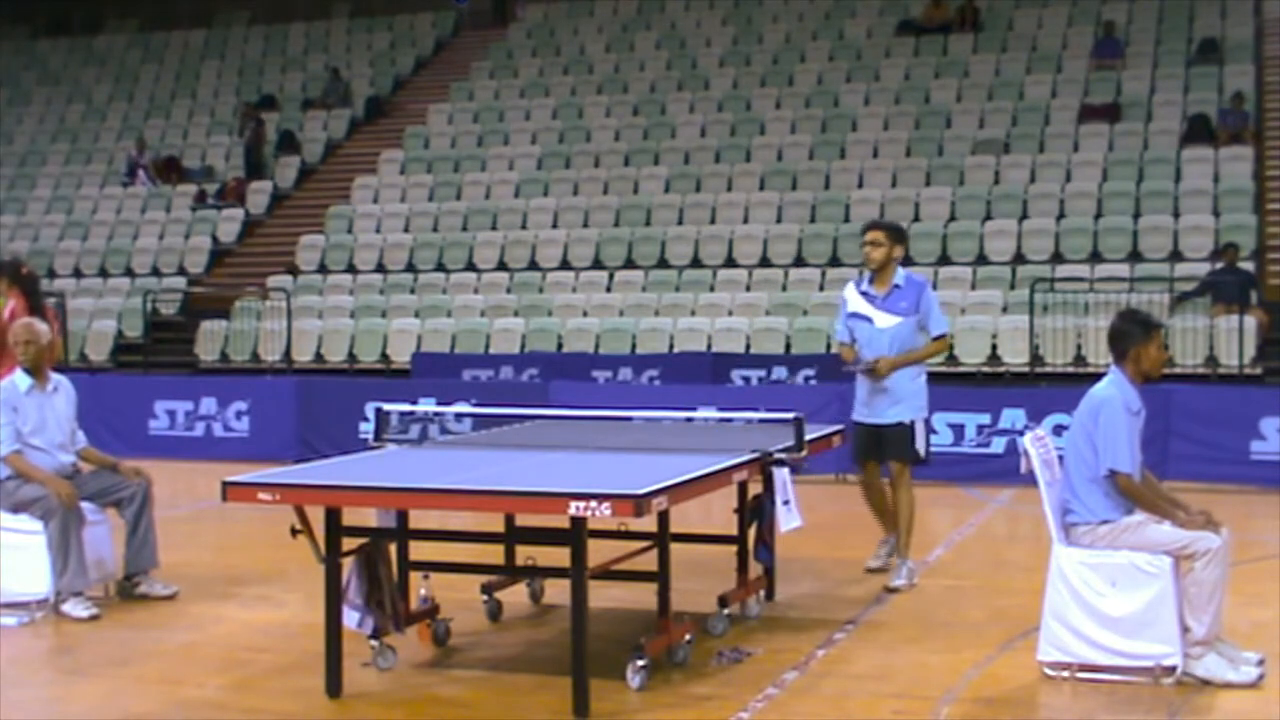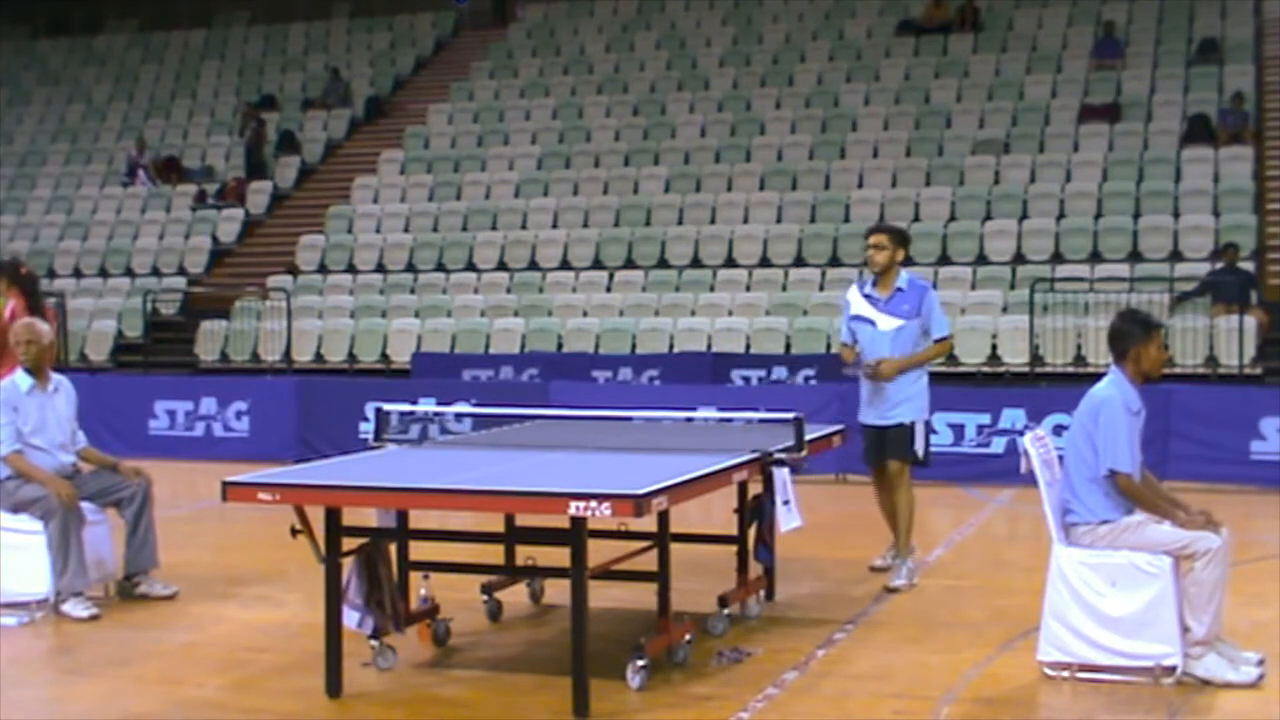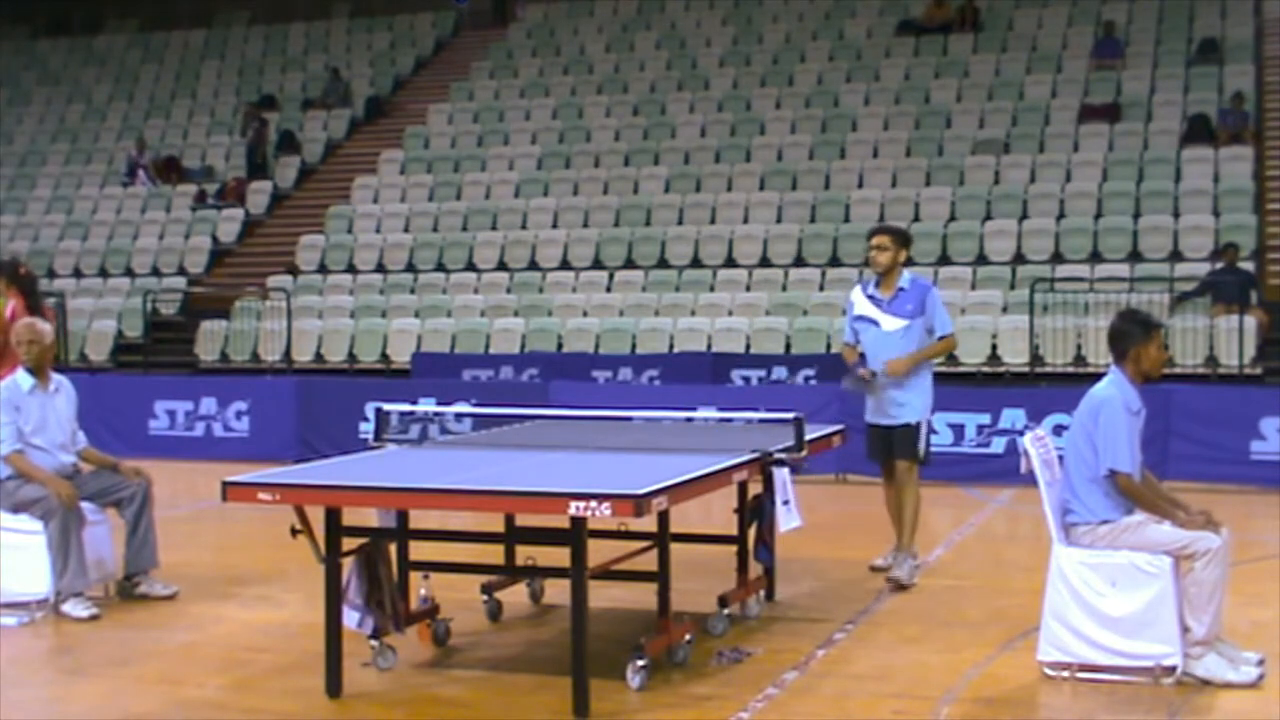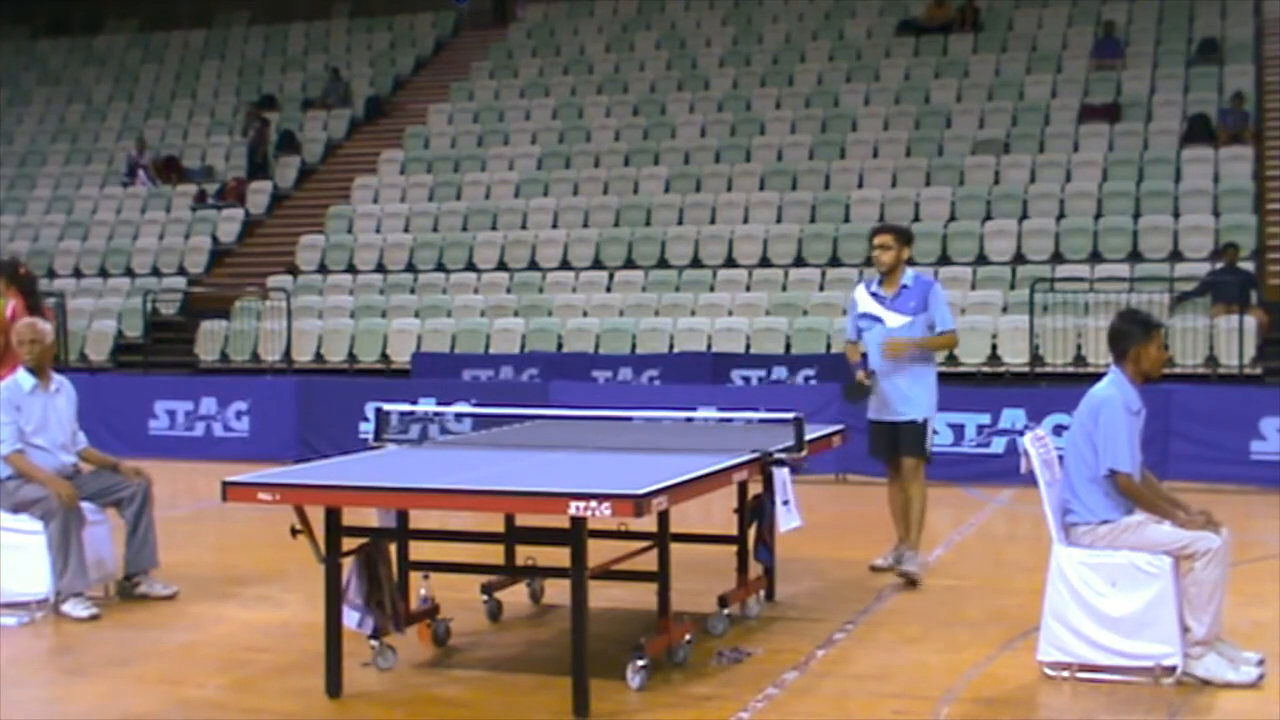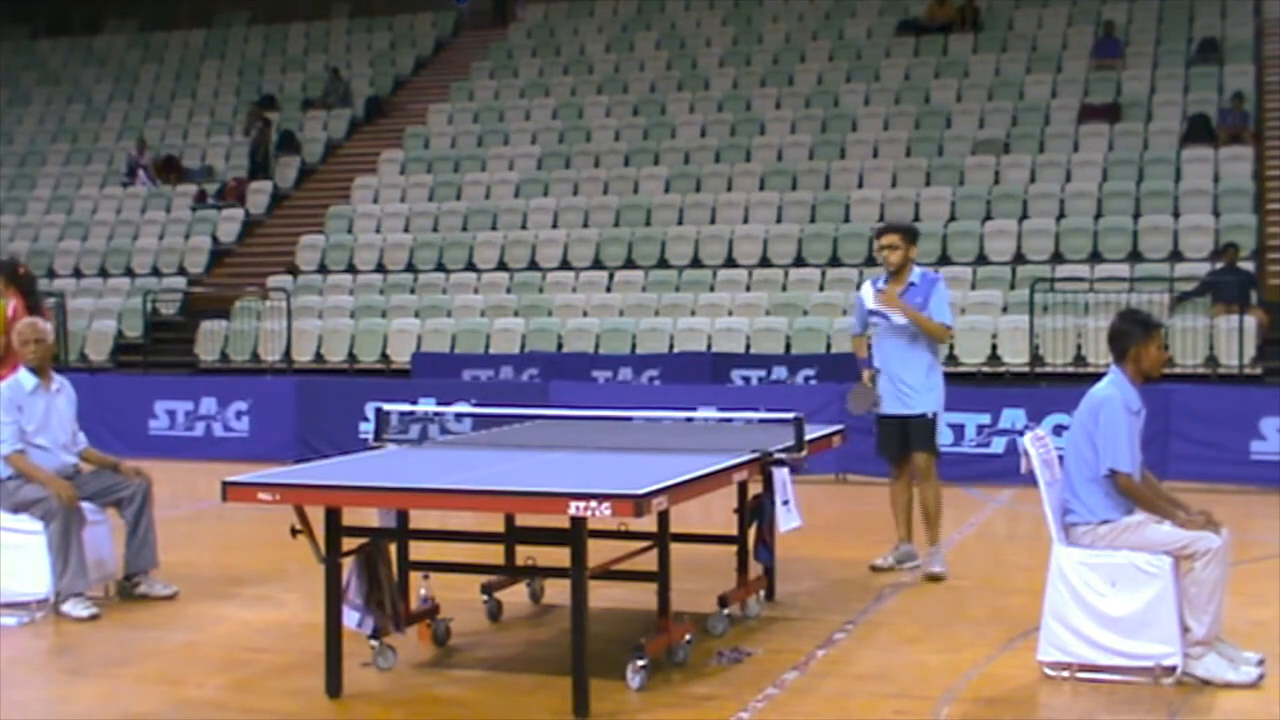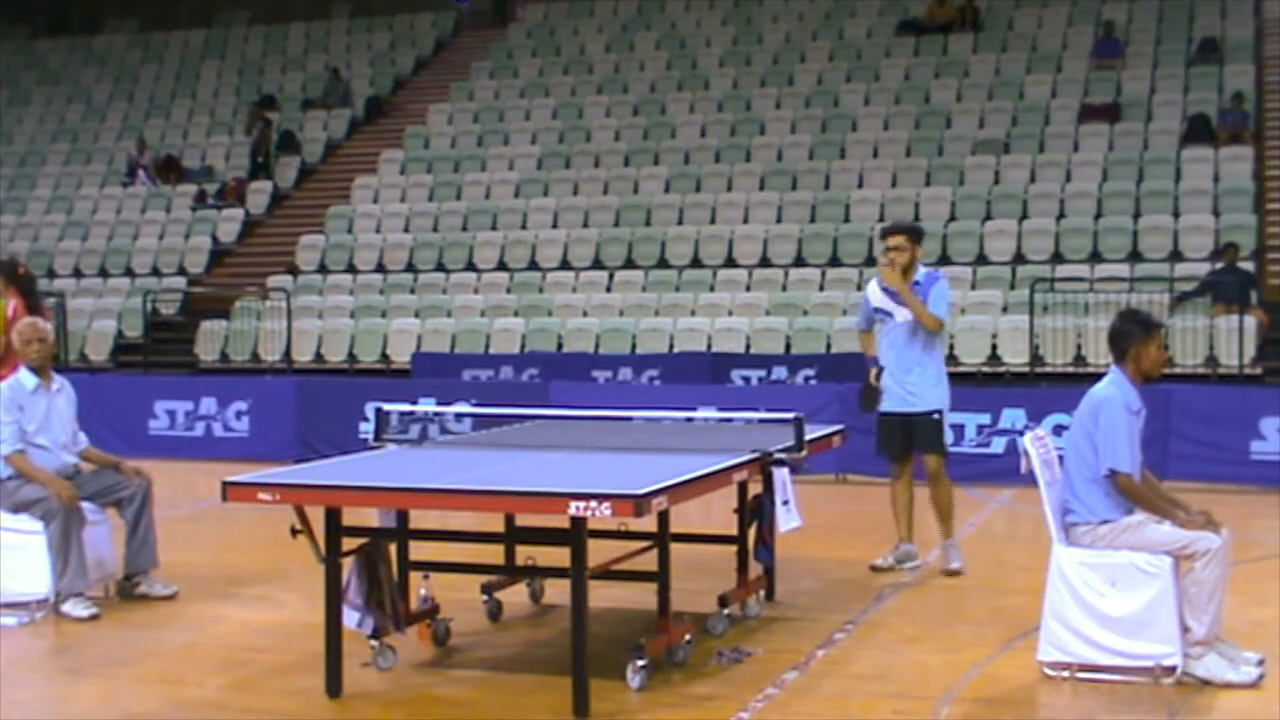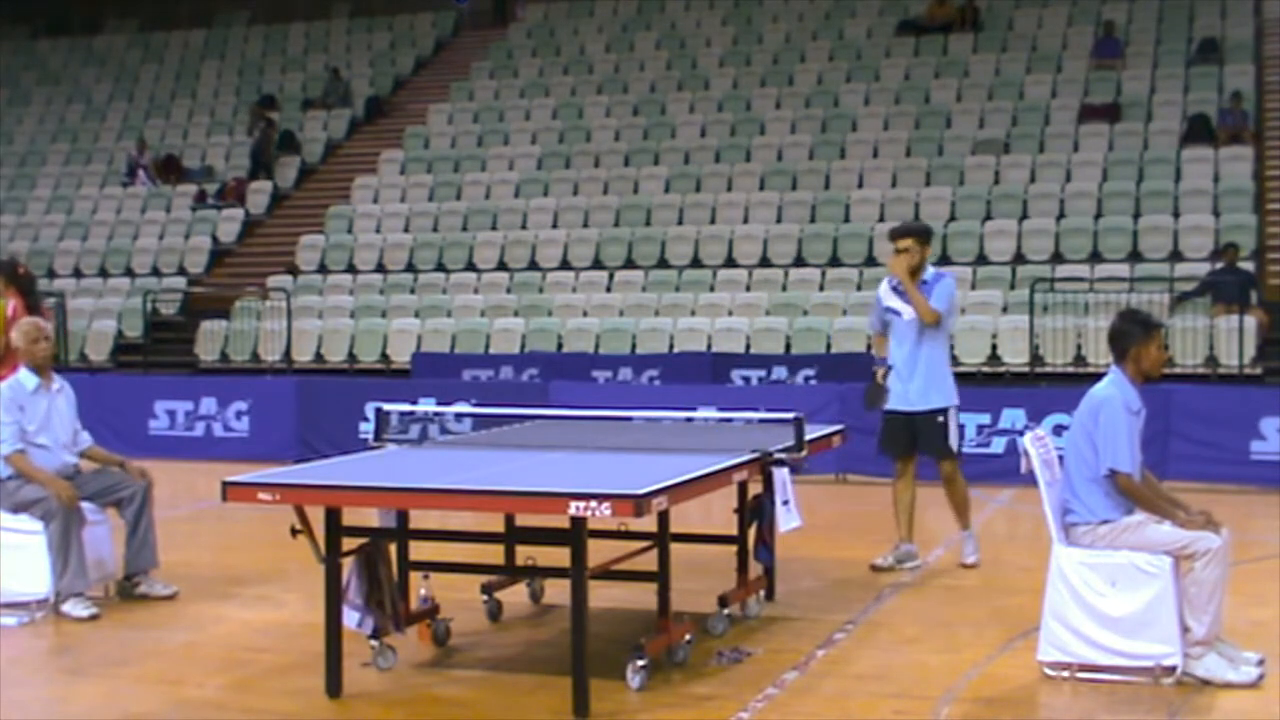
dt=0.1s
person 1, frame 1
left shoulder: (1124, 397)
right shoulder: (1111, 400)
left elbow: (1138, 472)
right elbow: (1124, 482)
left wrist: (1186, 510)
right wrist: (1179, 519)
left hip: (1116, 514)
right hip: (1099, 524)
left knee: (1214, 534)
right knee: (1206, 544)
left ankle: (1206, 637)
right ankle: (1197, 651)
person 1, frame 2
left shoulder: (1124, 397)
right shoulder: (1111, 400)
left elbow: (1138, 472)
right elbow: (1124, 481)
left wrist: (1186, 509)
right wrist: (1179, 518)
left hip: (1117, 514)
right hip: (1099, 524)
left knee: (1215, 534)
right knee: (1206, 544)
left ankle: (1206, 638)
right ankle: (1196, 651)
person 1, frame 3
left shoulder: (1124, 397)
right shoulder: (1111, 400)
left elbow: (1138, 472)
right elbow: (1124, 481)
left wrist: (1186, 510)
right wrist: (1179, 519)
left hip: (1116, 514)
right hip: (1099, 524)
left knee: (1215, 534)
right knee: (1206, 544)
left ankle: (1205, 638)
right ankle: (1196, 651)
person 1, frame 4
left shoulder: (1124, 397)
right shoulder: (1111, 400)
left elbow: (1138, 473)
right elbow: (1124, 482)
left wrist: (1186, 509)
right wrist: (1180, 519)
left hip: (1117, 515)
right hip: (1099, 524)
left knee: (1215, 535)
right knee: (1206, 544)
left ankle: (1206, 638)
right ankle: (1197, 652)
person 1, frame 5
left shoulder: (1124, 397)
right shoulder: (1111, 400)
left elbow: (1138, 472)
right elbow: (1124, 481)
left wrist: (1186, 510)
right wrist: (1179, 519)
left hip: (1116, 515)
right hip: (1099, 524)
left knee: (1215, 534)
right knee: (1206, 544)
left ankle: (1205, 638)
right ankle: (1197, 651)
person 1, frame 6
left shoulder: (1125, 397)
right shoulder: (1111, 400)
left elbow: (1138, 472)
right elbow: (1124, 481)
left wrist: (1186, 509)
right wrist: (1180, 519)
left hip: (1117, 515)
right hip: (1099, 524)
left knee: (1215, 534)
right knee: (1206, 544)
left ankle: (1205, 638)
right ankle: (1197, 652)
person 1, frame 7
left shoulder: (1124, 397)
right shoulder: (1111, 400)
left elbow: (1138, 472)
right elbow: (1124, 481)
left wrist: (1186, 510)
right wrist: (1180, 519)
left hip: (1117, 515)
right hip: (1099, 524)
left knee: (1215, 534)
right knee: (1206, 544)
left ankle: (1205, 638)
right ankle: (1196, 651)
person 2, frame 1
left shoulder: (918, 290)
right shoulder: (852, 293)
left elbow: (941, 341)
right elbow: (844, 345)
left wrist: (898, 363)
right wrist: (859, 363)
left hip: (905, 403)
right hip: (867, 404)
left knee: (899, 475)
right knee: (868, 476)
left ankle: (904, 562)
right ankle: (891, 538)
person 2, frame 2
left shoulder: (921, 293)
right shoulder: (855, 295)
left elbow: (944, 344)
right elbow: (846, 346)
left wrist: (901, 364)
right wrist: (858, 364)
left hip: (907, 404)
right hip: (872, 405)
left knee: (898, 474)
right knee: (880, 477)
left ankle: (904, 562)
right ankle: (901, 545)
person 2, frame 3
left shoulder: (924, 292)
right shoulder: (859, 296)
left elbow: (949, 341)
right elbow: (849, 345)
left wrist: (910, 361)
right wrist: (858, 367)
left hip: (911, 403)
right hip: (877, 404)
left knee: (905, 473)
right knee: (889, 476)
left ankle: (905, 559)
right ankle: (902, 546)
person 2, frame 4
left shoulder: (927, 289)
right shoulder: (863, 293)
left elbow: (950, 339)
right elbow: (852, 341)
left wrist: (911, 346)
right wrist: (859, 367)
left hip: (916, 400)
right hip: (882, 401)
left knee: (912, 470)
right knee: (894, 473)
left ankle: (913, 556)
right ankle: (903, 546)
person 2, frame 5
left shoulder: (932, 285)
right shoulder: (869, 290)
left elbow: (942, 334)
right elbow: (858, 333)
left wrist: (903, 308)
right wrist: (865, 365)
left hip: (923, 397)
right hip: (887, 398)
left knee: (923, 467)
right knee: (898, 471)
left ankle: (934, 550)
right ankle: (905, 546)
person 2, frame 6
left shoulder: (936, 283)
right shoulder: (874, 289)
left elbow: (933, 326)
right elbow: (864, 328)
left wrist: (899, 286)
right wrist: (872, 362)
left hip: (929, 397)
right hip: (891, 398)
left knee: (934, 467)
right knee: (899, 470)
left ankle: (949, 543)
right ankle: (905, 547)
person 2, frame 7
left shoulder: (943, 282)
right shoulder: (886, 288)
left elbow: (930, 318)
left wrist: (906, 281)
right wrist: (882, 363)
left hip: (936, 397)
right hip: (898, 397)
left knee: (948, 469)
right knee: (902, 470)
left ankle: (967, 534)
right ankle: (905, 547)
person 3, frame 1
left shoulder: (64, 387)
left wrist: (118, 465)
right wrist: (50, 480)
left hip: (69, 476)
left knee: (136, 486)
right knee: (61, 503)
left ankle: (135, 577)
right ankle: (69, 594)
person 3, frame 2
left shoulder: (65, 387)
left wrist: (118, 465)
right wrist: (50, 480)
left hip: (69, 476)
left knee: (136, 486)
right knee: (61, 503)
left ankle: (136, 576)
right ankle: (68, 594)
person 3, frame 3
left shoulder: (65, 388)
left wrist: (118, 465)
right wrist: (50, 480)
left hip: (69, 476)
left knee: (136, 486)
right knee: (62, 503)
left ankle: (136, 576)
right ankle: (68, 594)
person 3, frame 4
left shoulder: (65, 388)
left wrist: (118, 465)
right wrist: (49, 480)
left hip: (69, 476)
left knee: (136, 486)
right knee: (61, 504)
left ankle: (136, 576)
right ankle: (69, 595)
person 3, frame 5
left shoulder: (65, 388)
left wrist: (119, 465)
right wrist: (50, 480)
left hip: (69, 476)
left knee: (136, 487)
right knee: (62, 504)
left ankle: (136, 576)
right ankle: (69, 595)
person 3, frame 6
left shoulder: (64, 388)
left wrist: (119, 464)
right wrist: (50, 480)
left hip: (69, 476)
left knee: (136, 486)
right knee: (62, 504)
left ankle: (136, 576)
right ankle: (69, 594)
person 3, frame 7
left shoulder: (63, 389)
left elbow: (80, 442)
left wrist: (123, 463)
right wrist: (50, 481)
left hip: (69, 476)
left knee: (136, 486)
right knee: (62, 505)
left ankle: (136, 576)
right ankle: (69, 594)
